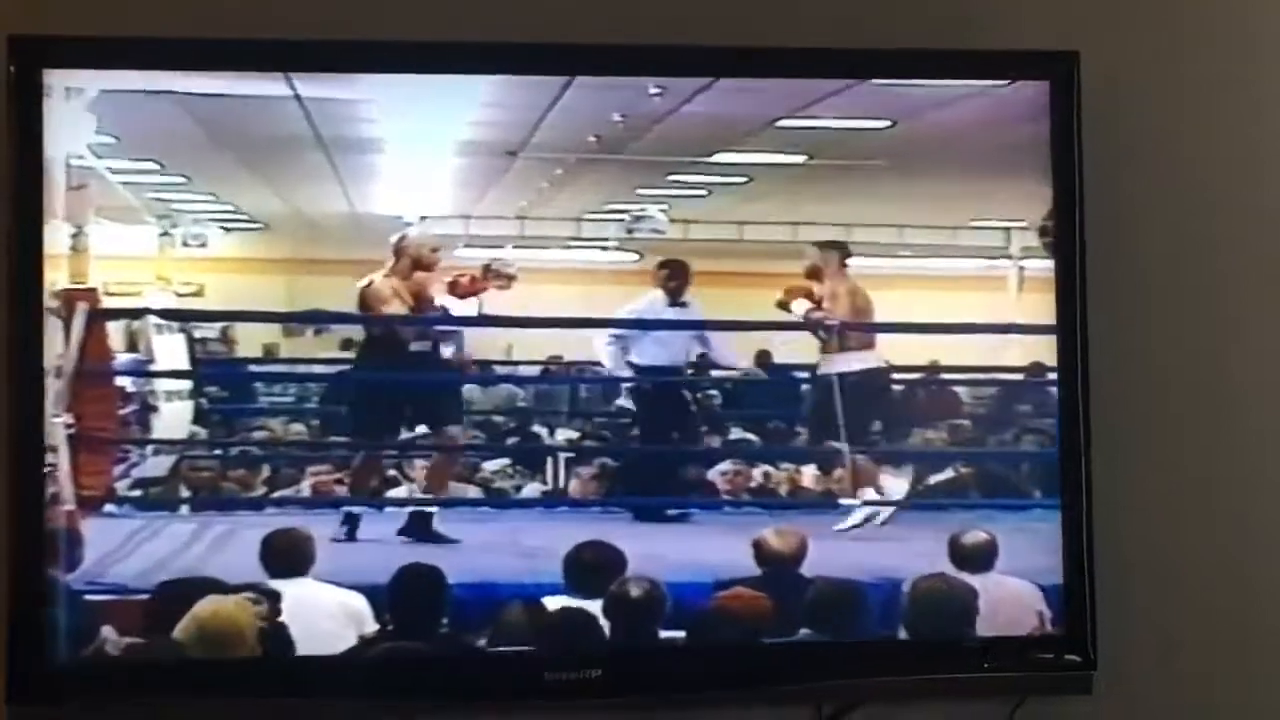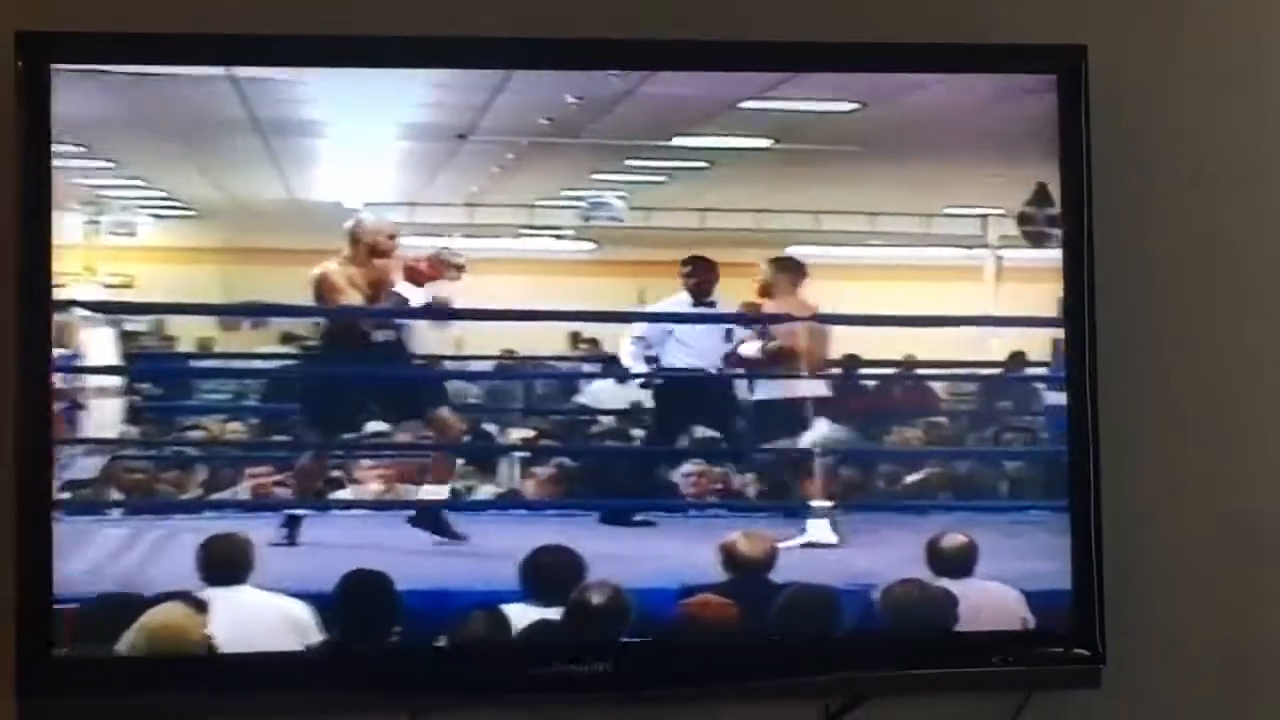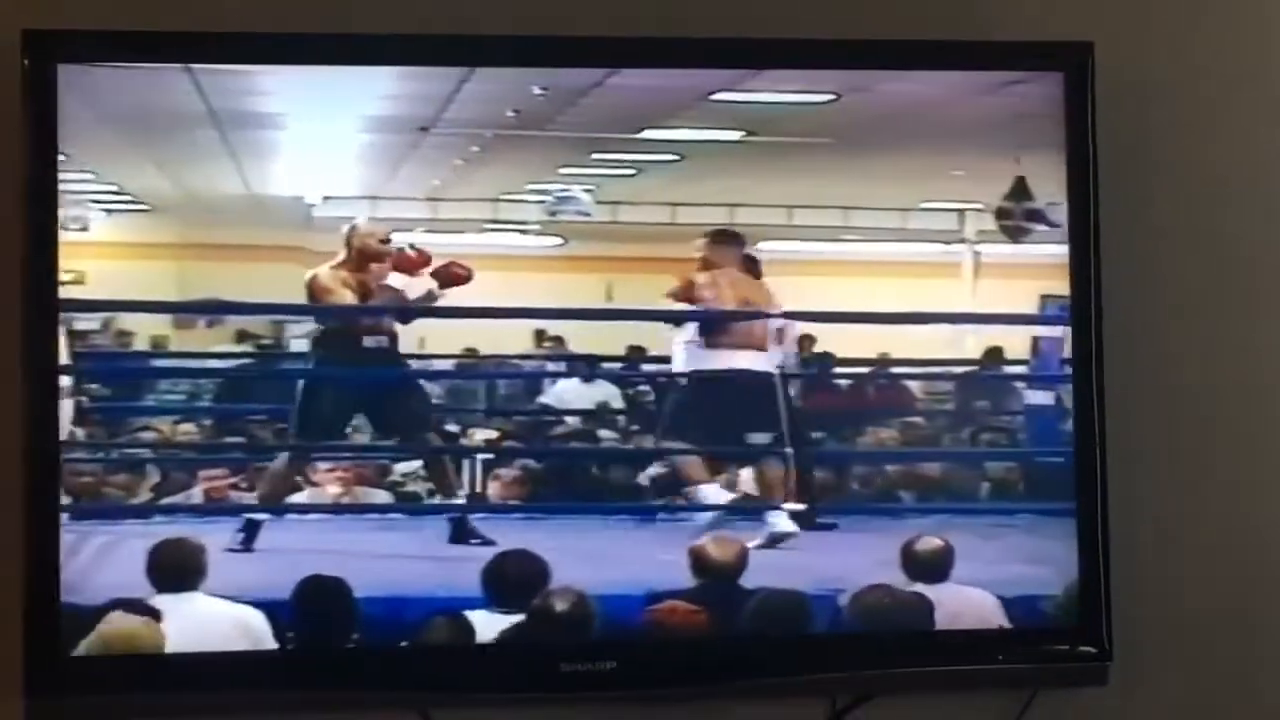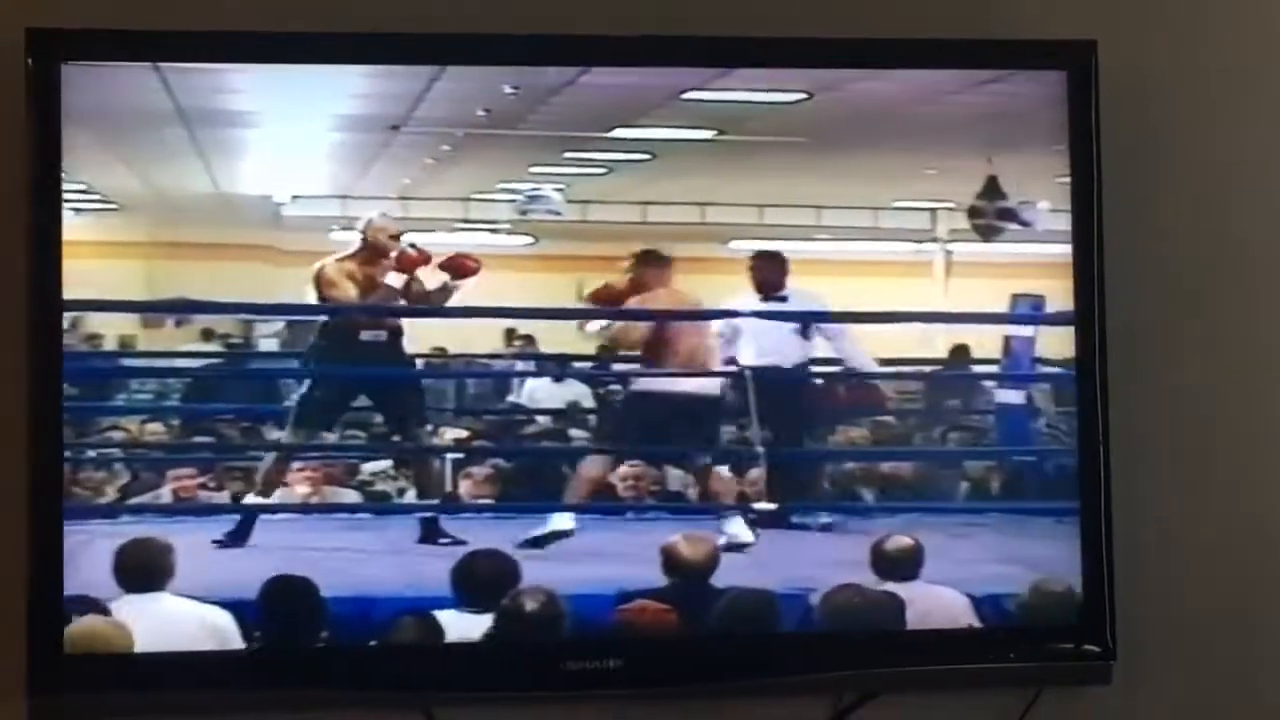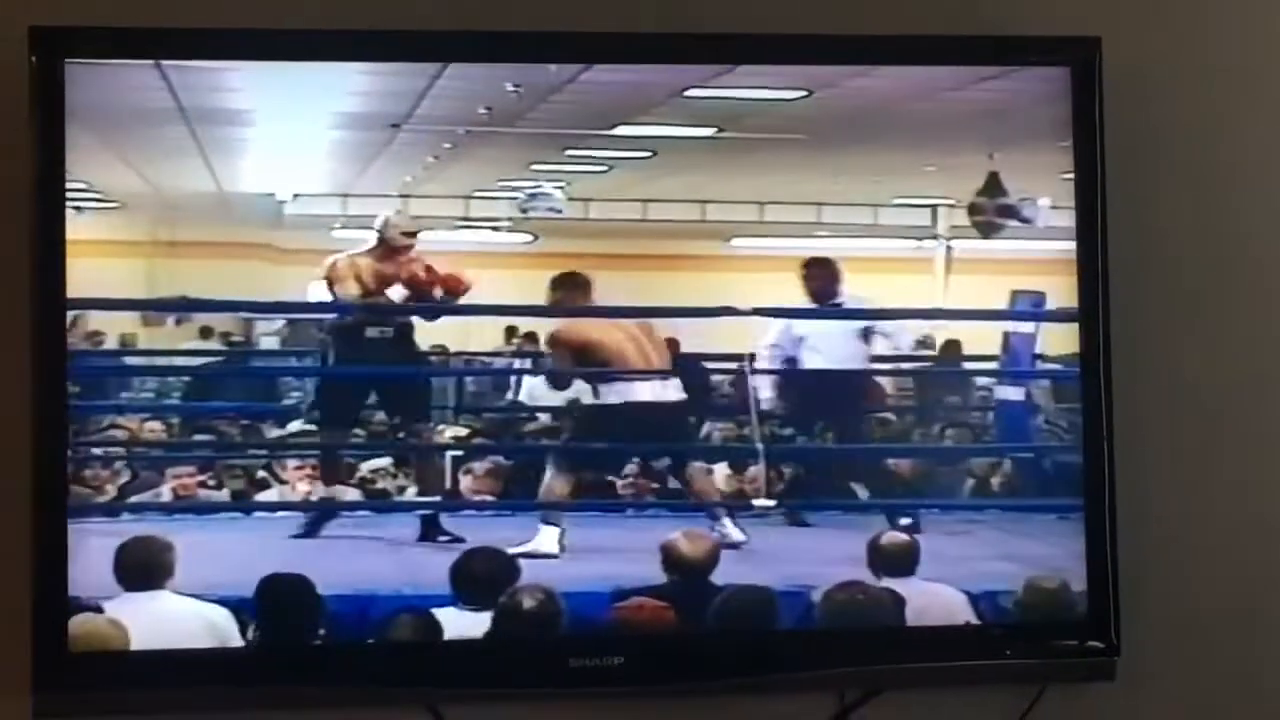
dt=0.2s
person 1, frame 1
left shoulder: (425, 281)
right shoulder: (377, 287)
right elbow: (407, 330)
left hip: (424, 364)
right hip: (384, 368)
left knee: (453, 440)
right knee: (376, 448)
left ankle: (420, 521)
right ankle: (350, 520)
person 1, frame 2
left shoulder: (389, 267)
right shoulder: (331, 274)
right elbow: (364, 320)
right wrist: (402, 289)
left hip: (389, 356)
right hip: (345, 360)
left knee: (450, 426)
right knee: (325, 444)
left ankle: (431, 510)
right ankle: (293, 518)
person 1, frame 3
left shoulder: (382, 271)
right shoulder: (324, 278)
left elbow: (404, 312)
right elbow: (359, 319)
left wrist: (435, 286)
right wrist: (395, 282)
left hip: (382, 361)
right hip: (337, 366)
left knee: (430, 442)
right knee: (301, 450)
left ankle: (460, 524)
person 1, frame 4
left shoulder: (394, 266)
right shoulder: (332, 269)
left elbow: (427, 305)
right elbow: (358, 312)
left wrist: (452, 280)
right wrist: (397, 278)
left hip: (387, 355)
right hip: (339, 356)
left knee: (418, 438)
right knee: (296, 439)
left ankle: (431, 525)
person 1, frame 5
left shoulder: (414, 267)
right shoulder: (343, 265)
right elbow: (350, 312)
left wrist: (450, 295)
right wrist: (398, 291)
left hip: (398, 351)
right hip: (351, 352)
left knee: (420, 434)
right knee: (333, 436)
left ankle: (431, 522)
right ankle: (328, 505)
person 2, frame 1
left shoulder: (835, 288)
right shoulder: (841, 290)
left elbow: (836, 322)
left wrist: (804, 311)
right wrist: (806, 311)
left hip: (848, 371)
right hip: (861, 370)
left knee: (839, 442)
right knee: (851, 442)
person 2, frame 2
left shoulder: (777, 308)
right shoulder: (807, 311)
left elbow: (789, 345)
left wrist: (754, 348)
left hip: (783, 394)
right hip: (813, 392)
person 2, frame 3
left shoulder: (709, 280)
right shoulder: (760, 289)
left elbow: (720, 310)
right elbow: (779, 333)
left wrist: (687, 308)
left hip: (720, 371)
right hip: (761, 372)
left knee: (676, 438)
right knee: (763, 450)
left ankle: (712, 497)
right ankle: (778, 518)
person 2, frame 4
left shoulder: (643, 303)
right shoulder: (690, 303)
left elbow: (631, 337)
left wrist: (602, 327)
left hip: (662, 389)
right hip: (704, 391)
left knee: (602, 452)
right knee: (703, 465)
left ankle: (563, 519)
right ankle: (736, 527)
person 2, frame 5
left shoulder: (565, 331)
right shoulder: (633, 317)
right elbow: (662, 357)
left wrist: (559, 351)
left hip: (625, 400)
right hip: (669, 395)
left knee: (562, 465)
right knee: (684, 466)
left ankle: (548, 538)
right ankle: (727, 527)
person 3, frame 1
left shoulder: (691, 312)
right shoulder: (641, 309)
left elbow: (711, 345)
right elbow: (610, 340)
left wrist: (742, 367)
right wrist: (624, 374)
left hip: (672, 381)
right hip: (647, 380)
left knee: (689, 437)
right knee: (658, 441)
person 3, frame 2
right shoulder: (667, 310)
left elbow: (735, 351)
right elbow: (633, 341)
right wrist: (640, 370)
left hip: (715, 385)
right hip: (677, 384)
left knee: (743, 442)
right knee: (658, 445)
person 3, frame 3
left shoulder: (774, 312)
right shoulder: (714, 311)
left elbow: (788, 352)
right elbow: (687, 345)
right wrist: (684, 378)
left hip: (769, 382)
right hip: (725, 383)
person 3, frame 4
left shoulder: (808, 304)
right shoulder: (739, 307)
left elbow: (840, 338)
right elbow: (720, 342)
left wrist: (870, 369)
left hip: (793, 381)
right hip: (756, 382)
left knee: (791, 442)
person 3, frame 5
left shoulder: (864, 309)
right shoulder: (794, 316)
left elbow: (894, 331)
right elbow: (770, 353)
right wrist: (767, 393)
left hip: (854, 387)
right hip: (816, 389)
